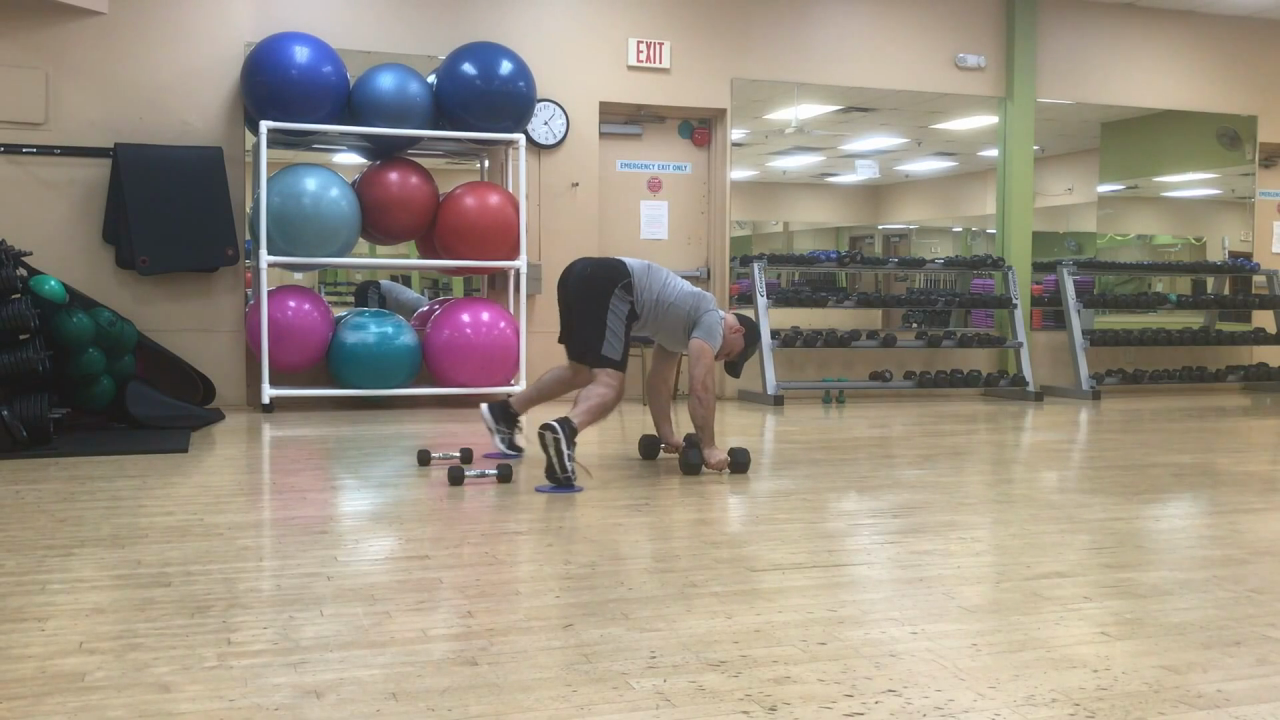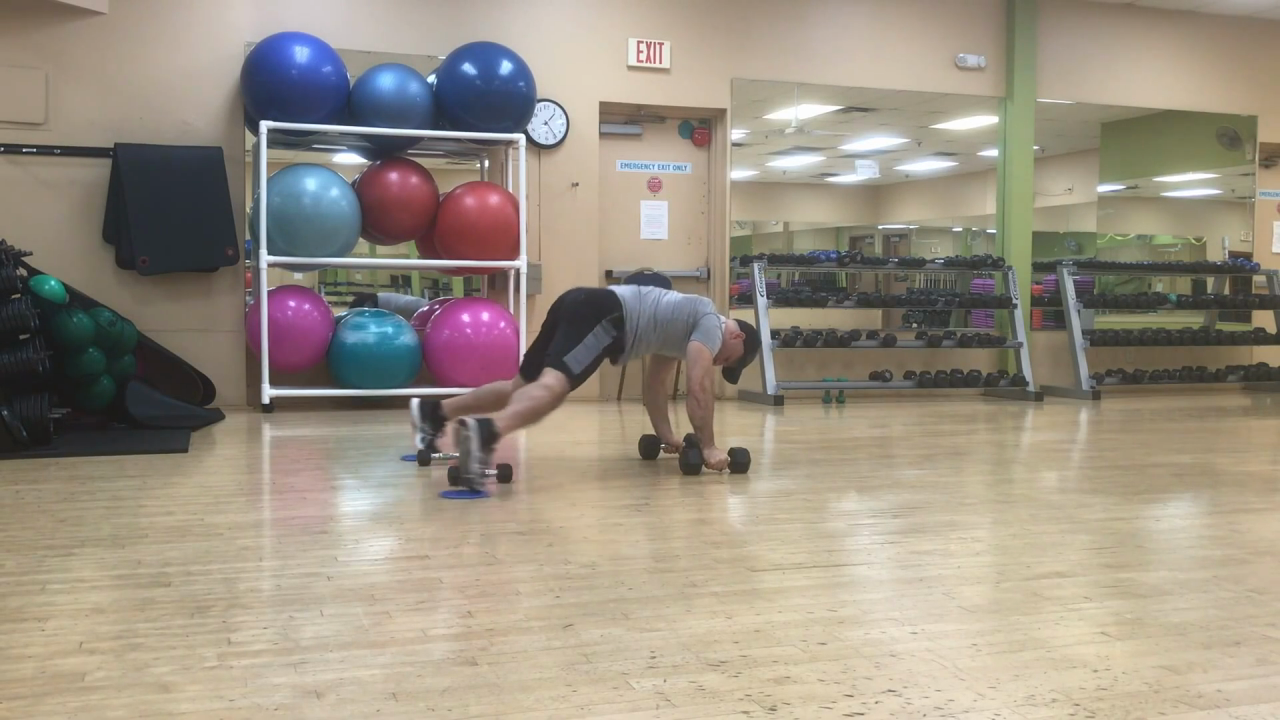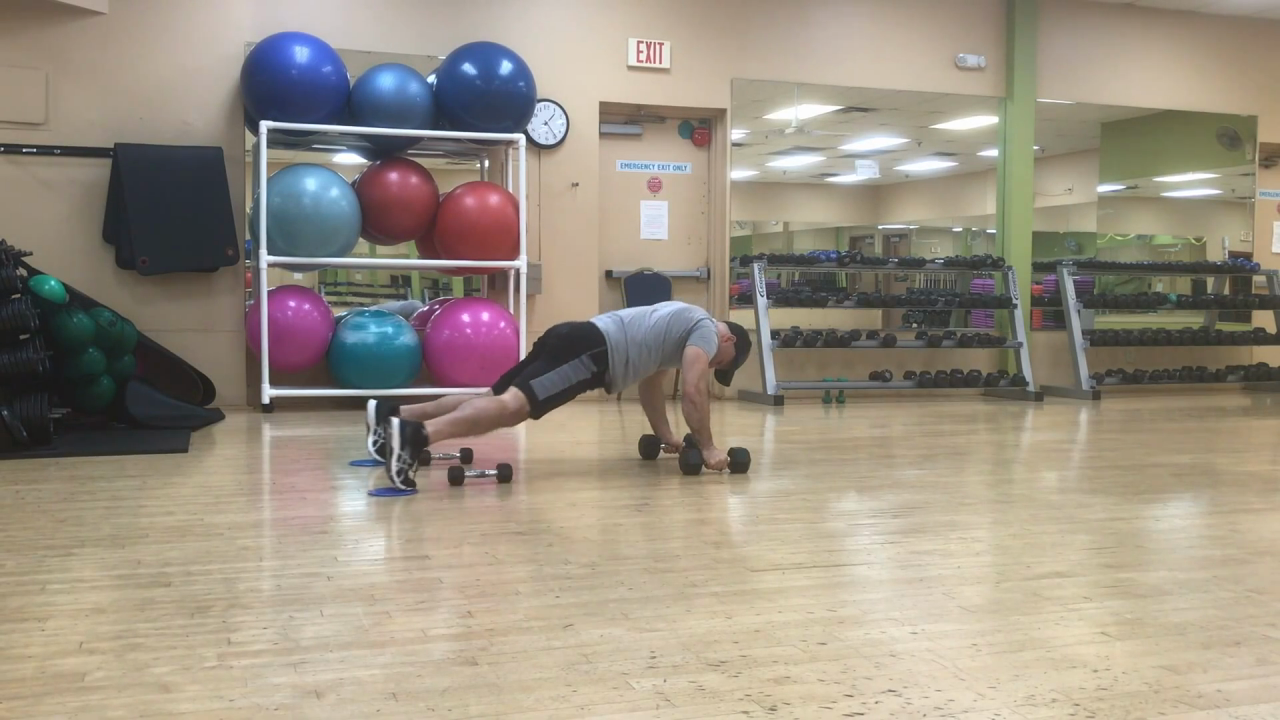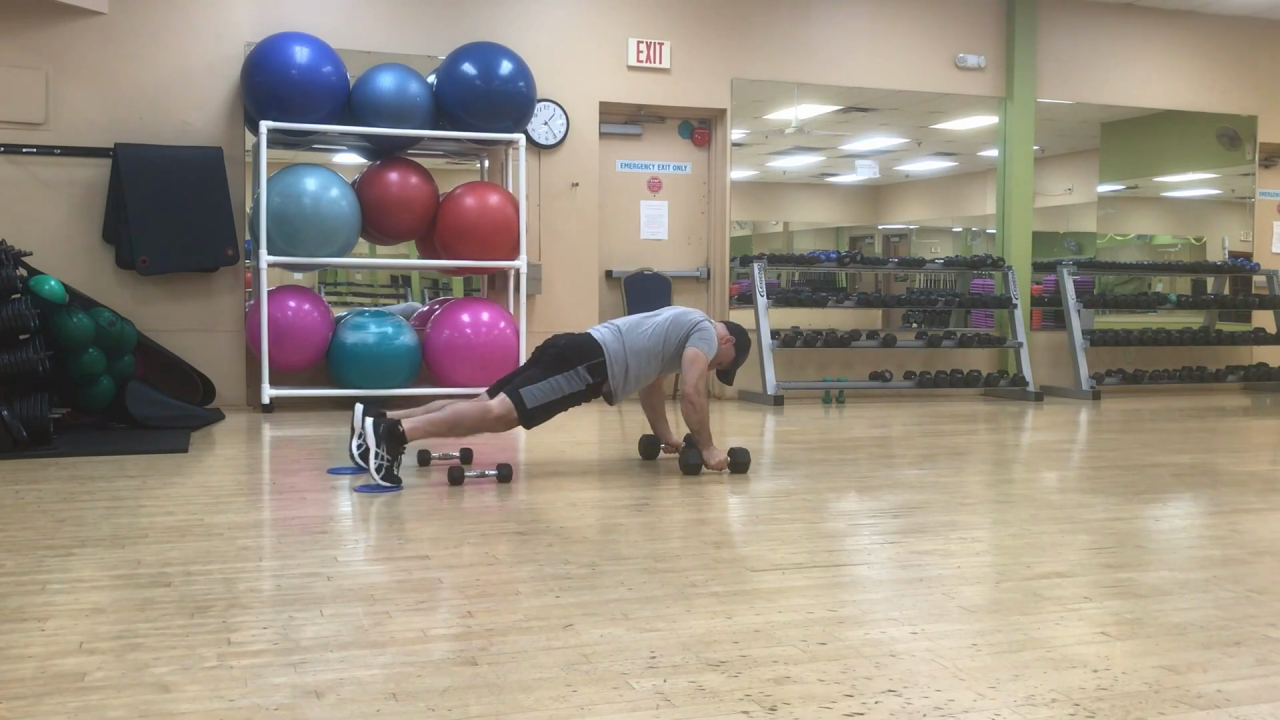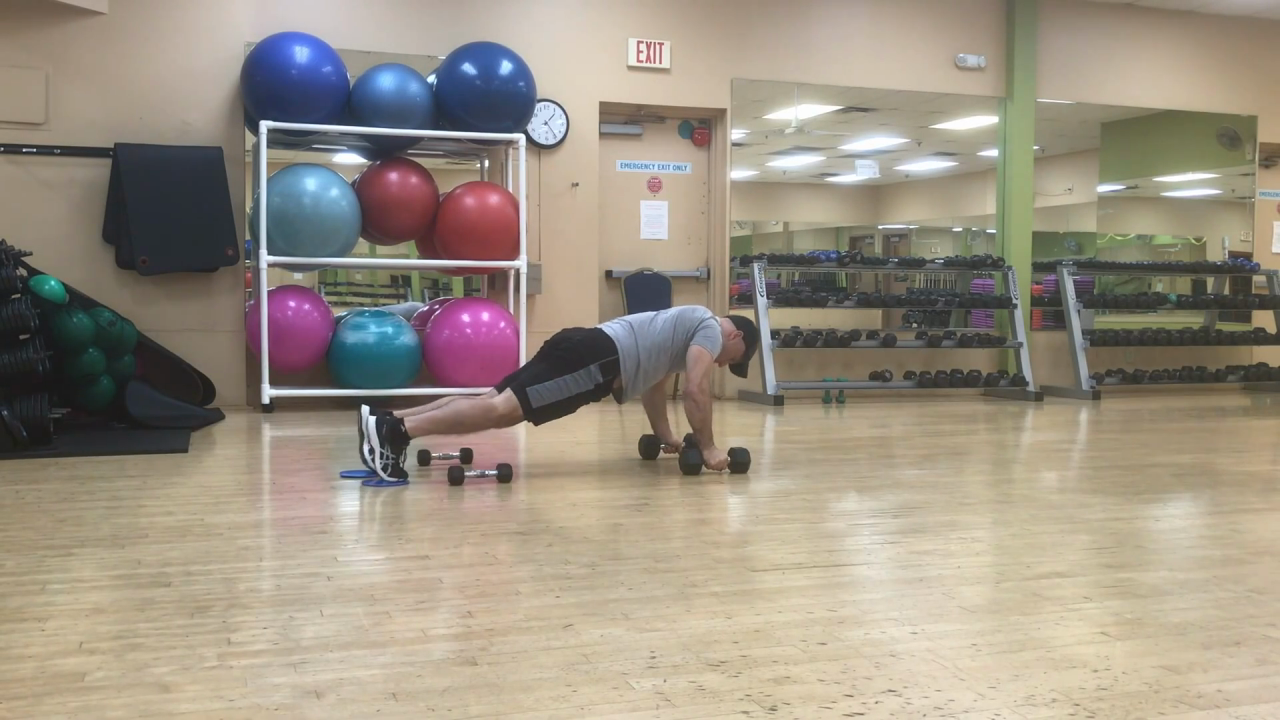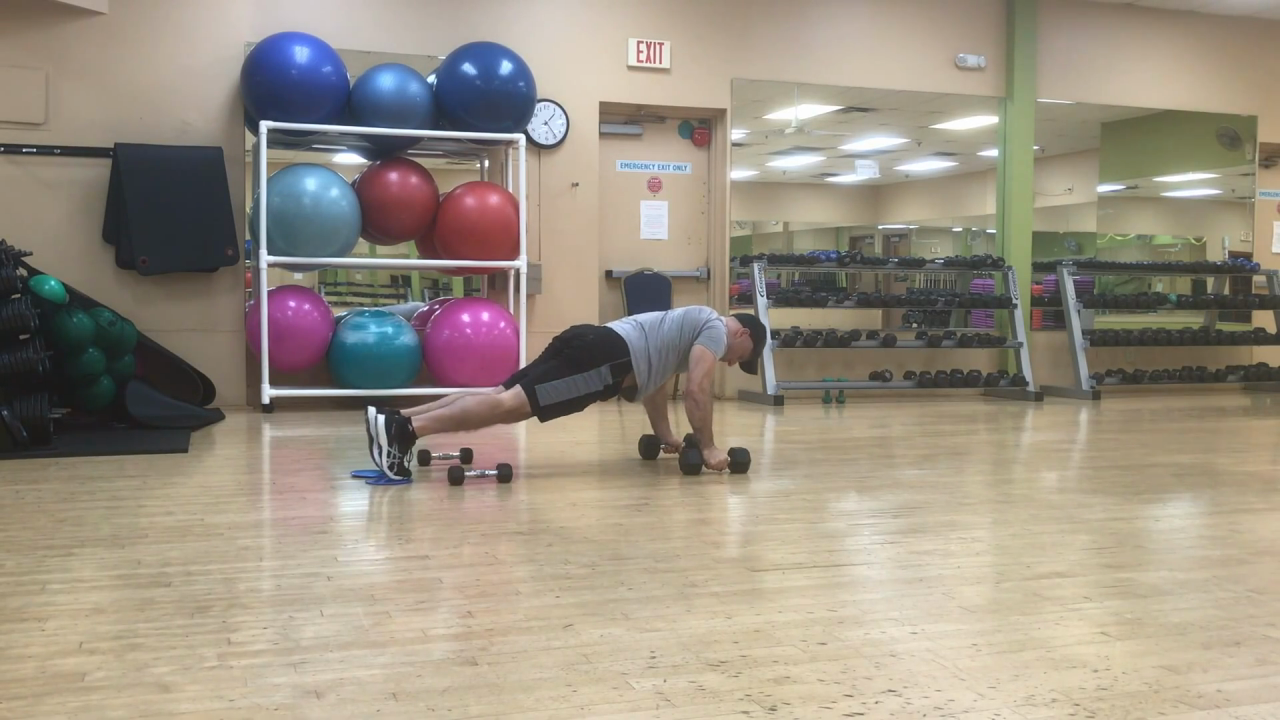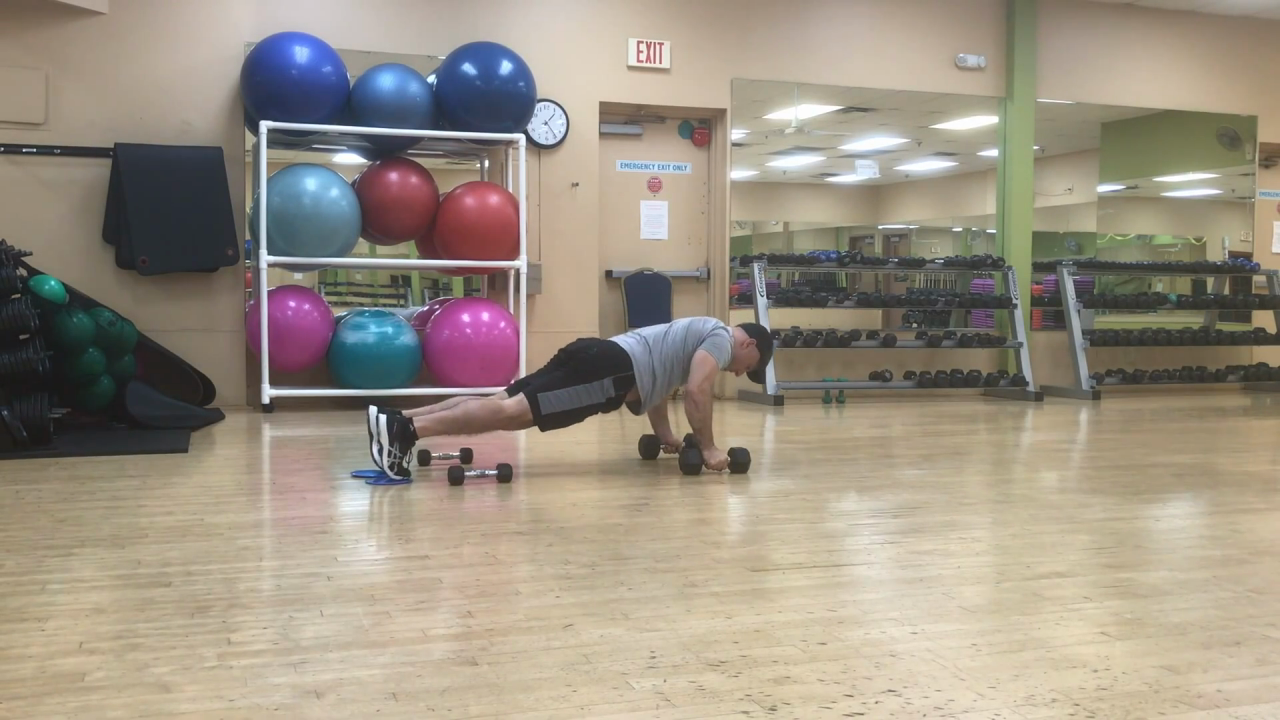
dt=0.2s
person 1, frame 1
left shoulder: (683, 325)
right shoulder: (712, 322)
left elbow: (659, 379)
right elbow: (700, 386)
left wrist: (666, 436)
right wrist: (708, 447)
left hip: (584, 278)
right hip: (608, 285)
left knee: (582, 370)
right knee: (608, 382)
left ankle: (506, 413)
right ankle: (566, 430)
person 1, frame 2
left shoulder: (681, 332)
right shoulder: (711, 326)
left elbow: (655, 384)
right elbow: (698, 389)
left wrist: (667, 436)
right wrist: (708, 447)
left hip: (581, 306)
right hip: (603, 316)
left knee: (525, 385)
right knee: (551, 385)
left ankle: (435, 413)
right ankle: (486, 430)
person 1, frame 3
left shoulder: (681, 329)
right shoulder: (706, 330)
left elbow: (650, 384)
right elbow: (693, 392)
left wrist: (666, 437)
right wrist: (707, 448)
left hip: (579, 340)
right hip: (591, 350)
left knee: (499, 399)
right knee: (512, 405)
left ankle: (392, 415)
right ankle: (416, 435)
person 1, frame 4
left shoulder: (682, 326)
right shoulder: (705, 332)
left elbow: (650, 383)
right elbow: (692, 392)
left wrist: (666, 437)
right wrist: (707, 448)
left hip: (581, 352)
right hip: (590, 362)
left knee: (485, 404)
right knee: (499, 413)
left ankle: (381, 419)
right ankle: (393, 433)
person 1, frame 5
left shoulder: (689, 325)
right shoulder: (710, 330)
left elbow: (653, 382)
right elbow: (696, 391)
left wrist: (666, 437)
right wrist: (708, 448)
left hip: (587, 347)
right hip: (599, 360)
left knee: (492, 400)
right knee: (504, 409)
left ankle: (388, 420)
right ankle: (397, 430)
person 1, frame 6
left shoulder: (694, 326)
right shoulder: (716, 330)
left elbow: (655, 378)
right elbow: (697, 390)
left wrist: (666, 436)
right wrist: (707, 447)
left hip: (592, 344)
right hip: (607, 357)
left knee: (498, 395)
right knee: (511, 404)
left ankle: (396, 419)
right ankle: (405, 429)
person 1, frame 7
left shoulder: (701, 334)
right shoulder: (721, 339)
left elbow: (656, 376)
right elbow: (696, 391)
left wrist: (665, 436)
right wrist: (708, 448)
left hip: (600, 358)
right hip: (611, 371)
left knee: (501, 402)
right knee: (512, 413)
left ankle: (398, 419)
right ankle: (406, 428)
